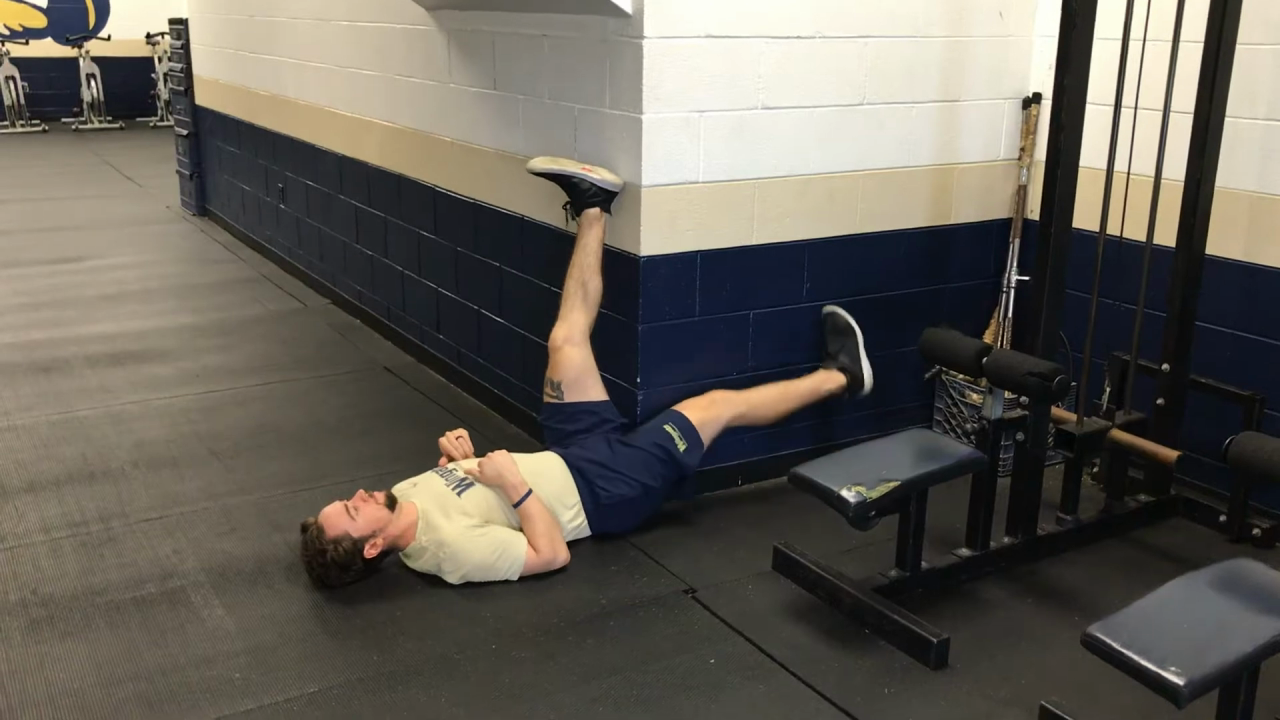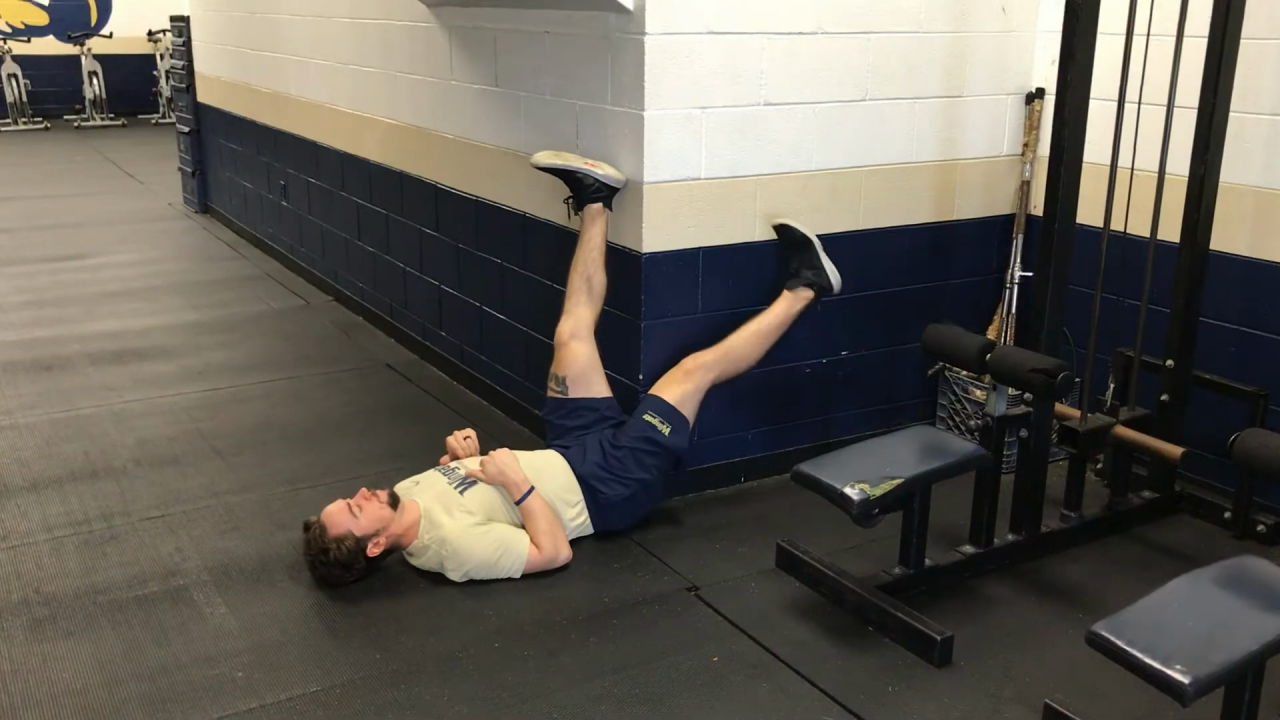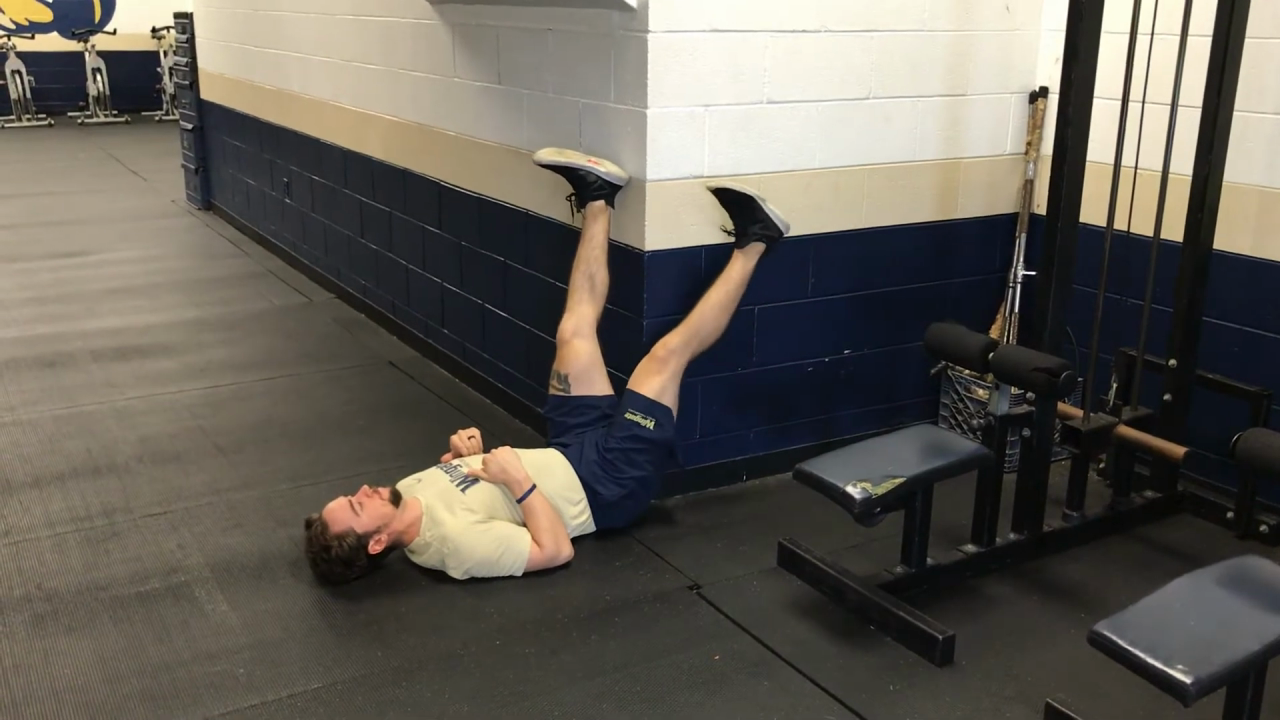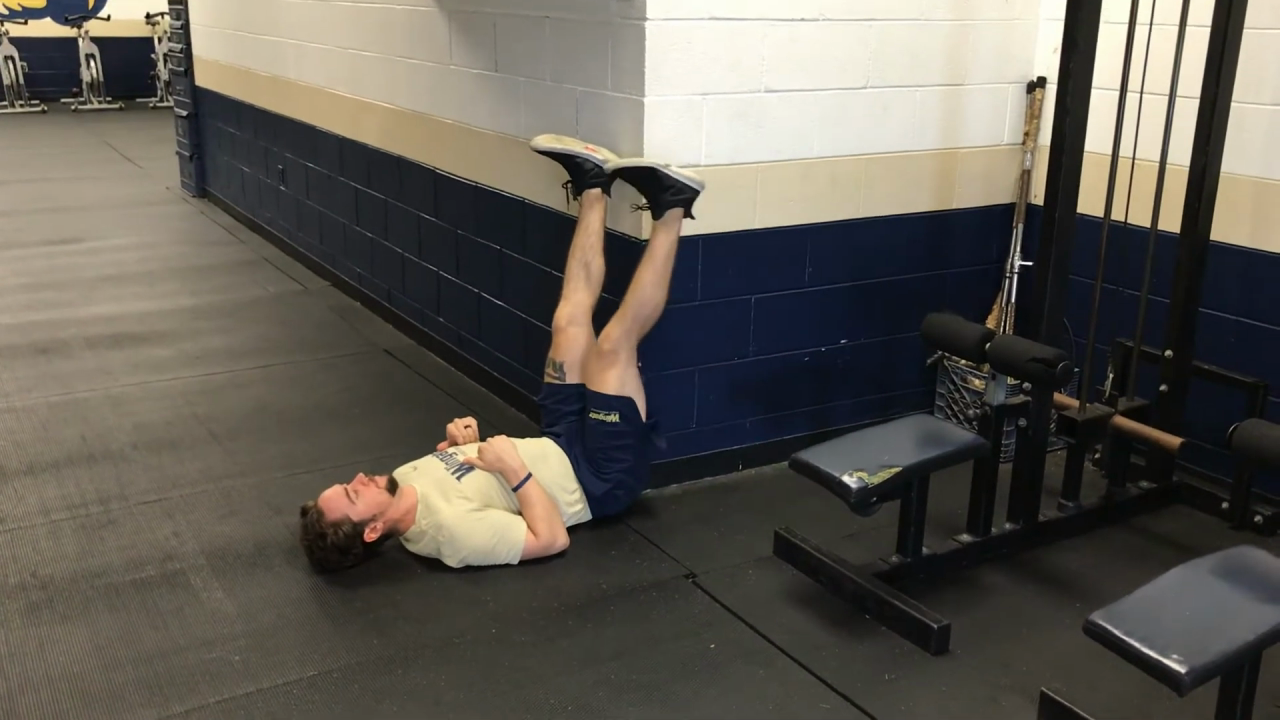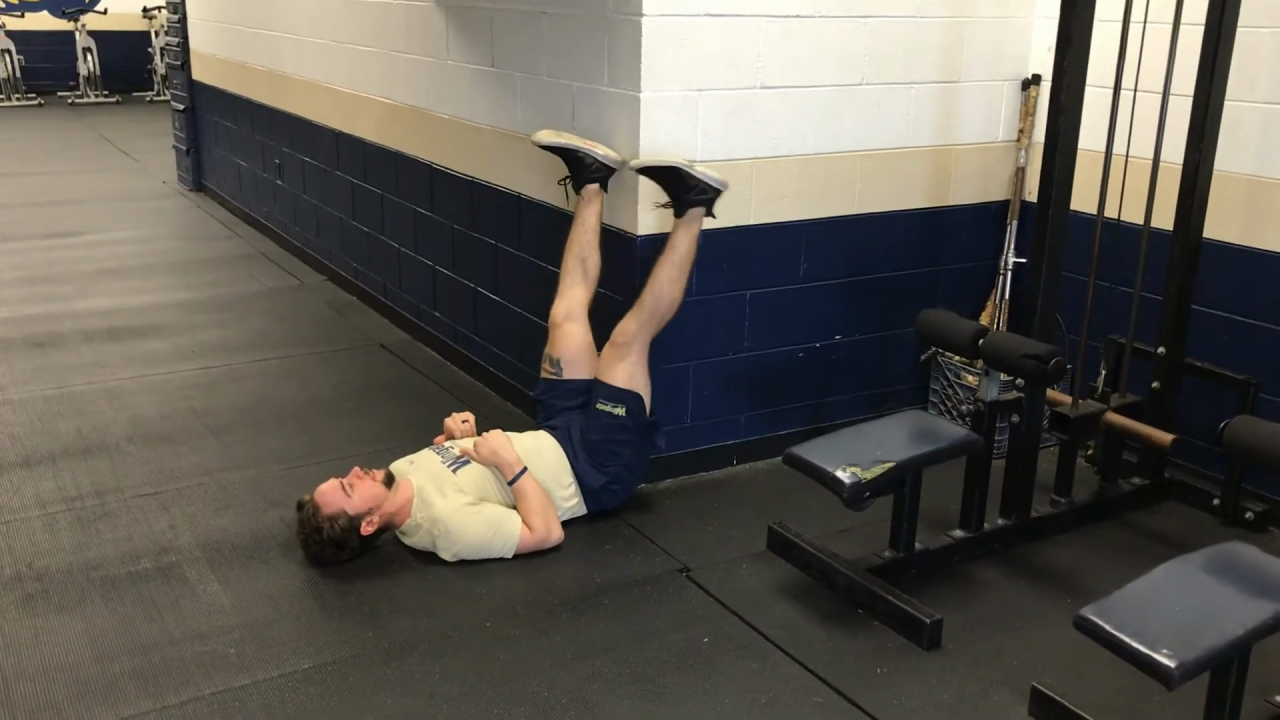
dt=1s
person 1, frame 1
left shoulder: (406, 501)
right shoulder: (450, 551)
right elbow: (552, 554)
left wrist: (457, 458)
right wrist: (514, 483)
left hip: (570, 457)
right hip: (603, 489)
left knee: (566, 339)
right knee: (722, 402)
left ankle: (591, 208)
right ankle: (840, 374)
person 1, frame 2
left shoulder: (409, 497)
right shoulder: (450, 547)
right elbow: (553, 552)
left wrist: (463, 456)
right wrist: (516, 482)
left hip: (573, 455)
right hip: (609, 487)
right knee: (697, 368)
left ankle: (593, 203)
right ankle: (801, 289)
person 1, frame 3
left shoulder: (410, 495)
right shoulder: (451, 544)
right elbow: (555, 550)
left wrist: (464, 456)
right wrist: (517, 480)
left hip: (570, 454)
right hip: (609, 484)
right knee: (667, 353)
left ankle: (596, 200)
right ankle: (750, 245)
person 1, frame 4
left shoulder: (409, 482)
right shoulder: (448, 533)
right elbow: (551, 539)
left wrist: (461, 444)
right wrist: (514, 469)
left hip: (561, 446)
right hip: (602, 477)
right knee: (612, 345)
left ankle: (592, 187)
right ankle: (669, 211)
person 1, frame 5
left shoulder: (403, 477)
right shoulder: (444, 527)
right elbow: (546, 534)
left wrist: (456, 435)
right wrist: (509, 462)
left hip: (557, 437)
right hip: (596, 471)
right knee: (626, 339)
left ankle: (591, 182)
right ankle: (690, 213)
